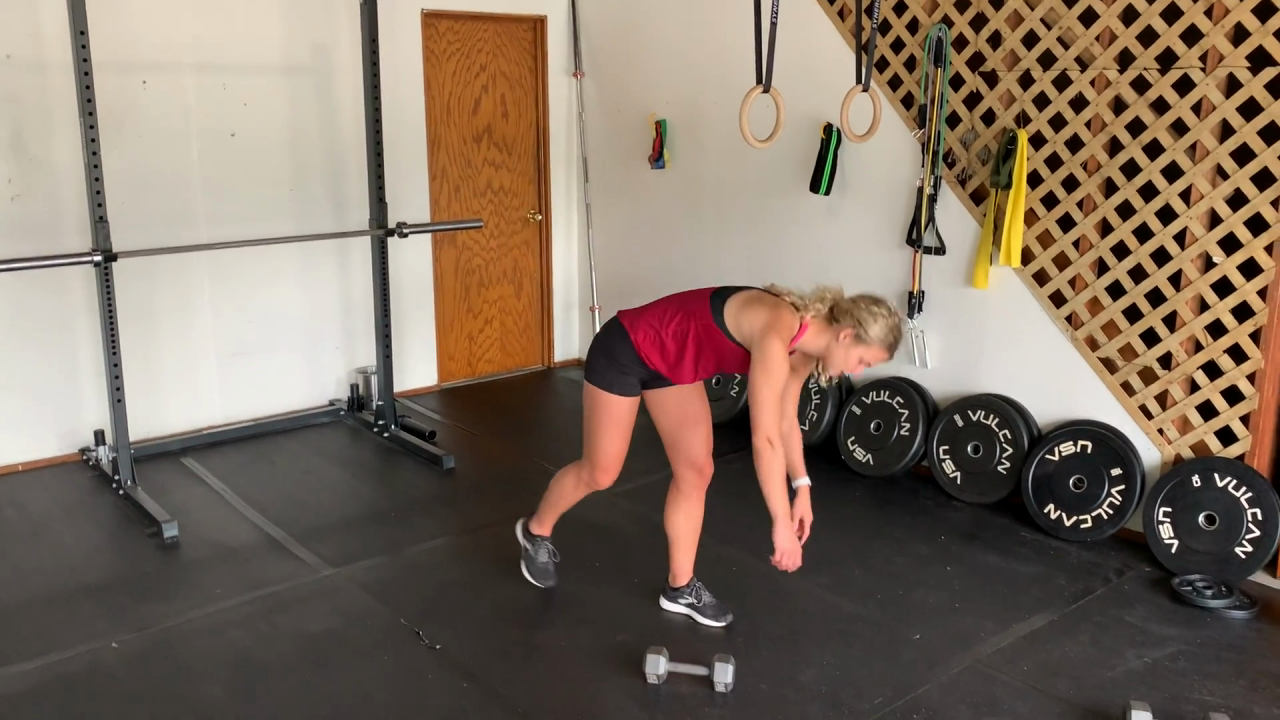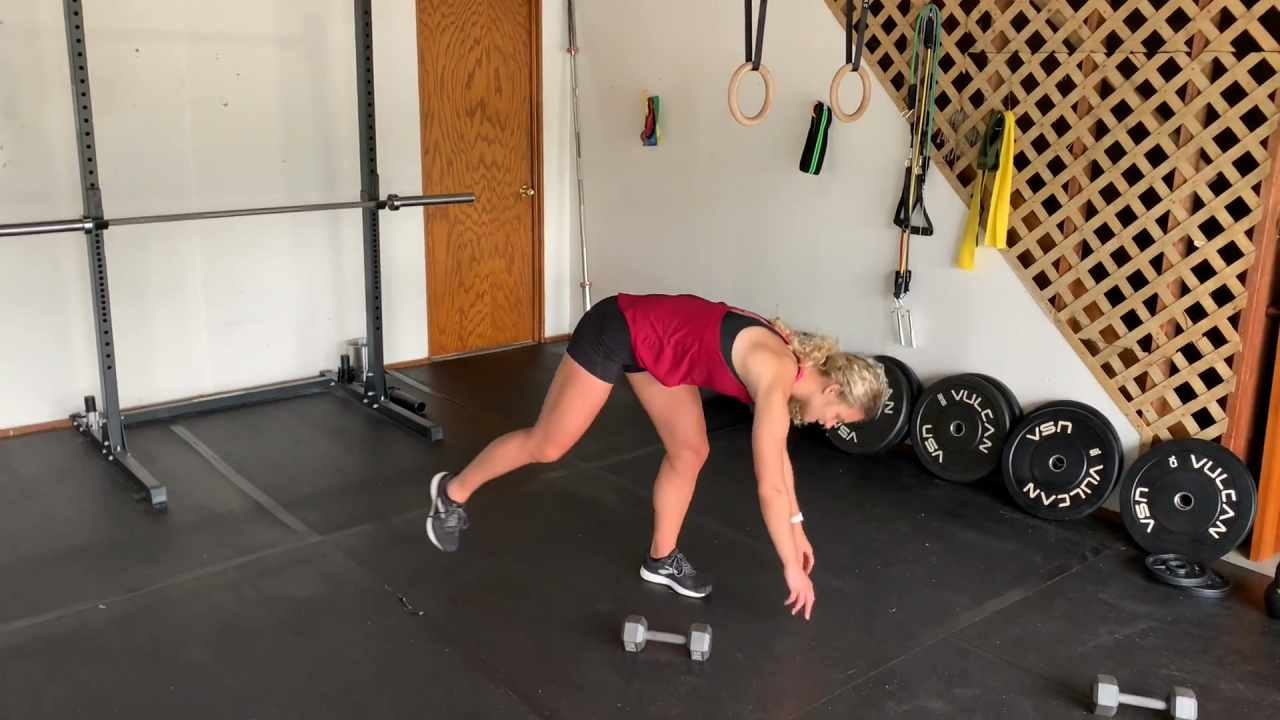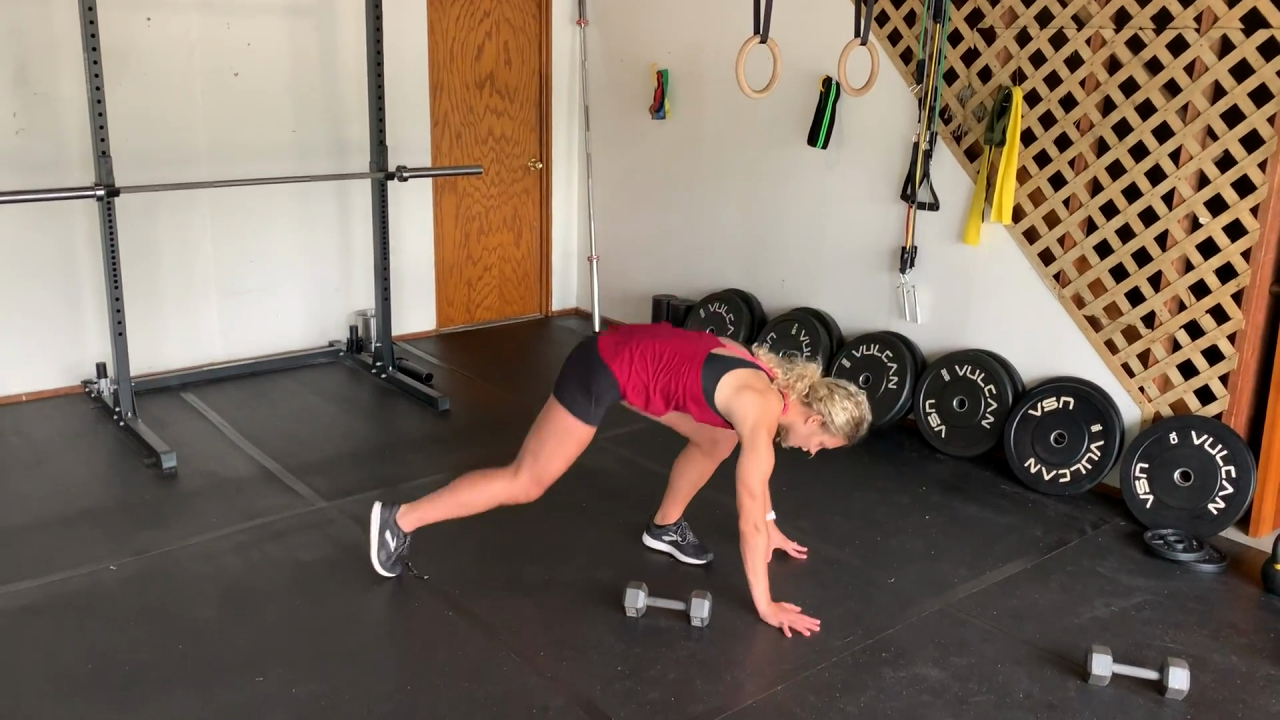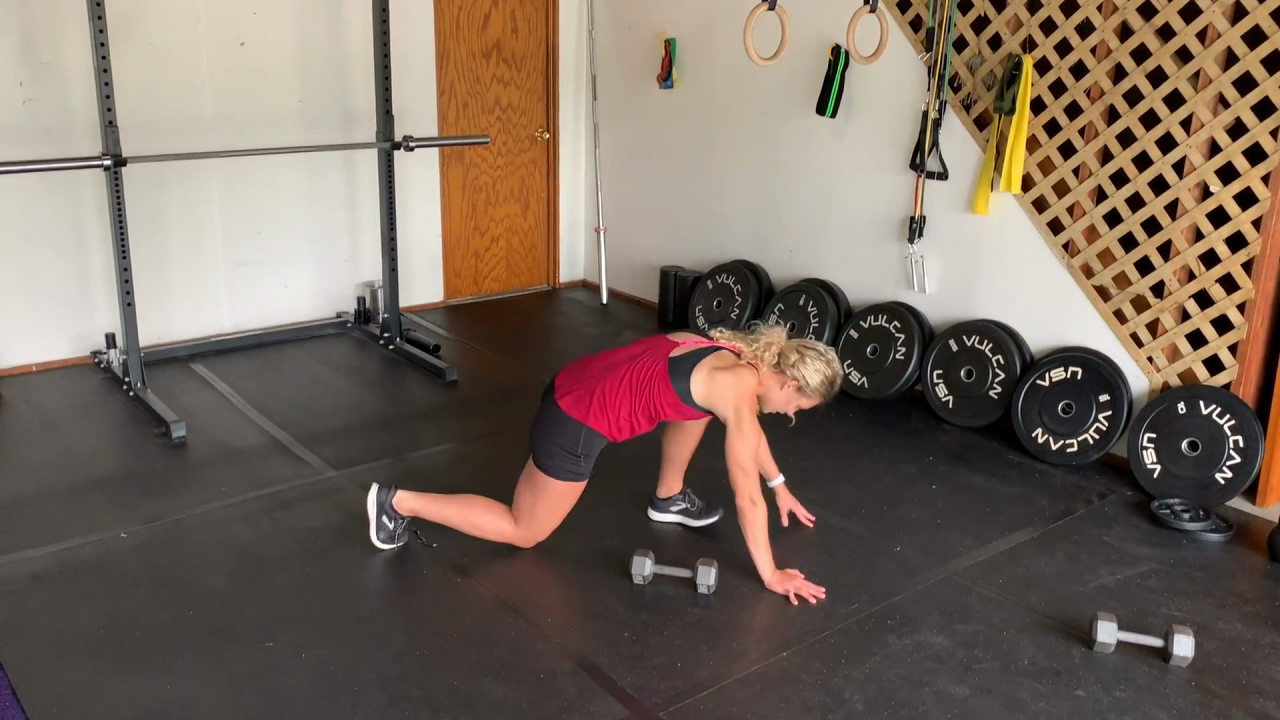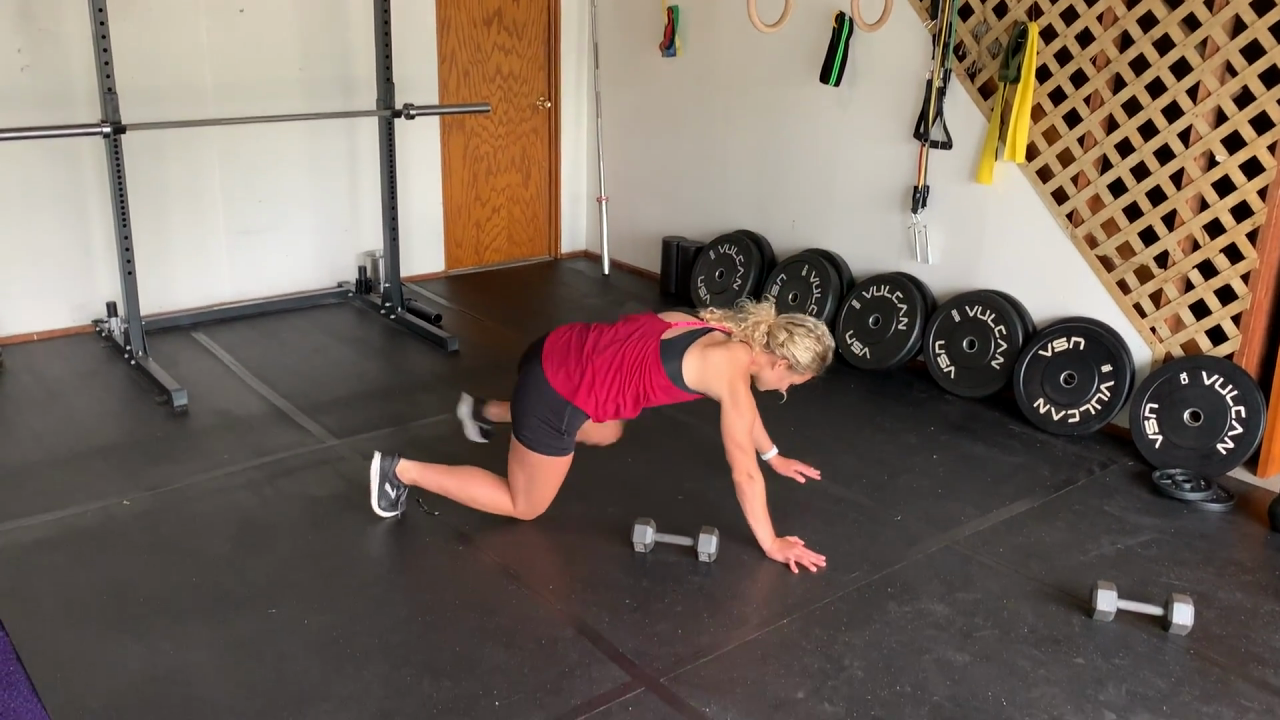
dt=0.4s
person 1, frame 1
left shoulder: (803, 341)
right shoulder: (778, 331)
left elbow: (785, 418)
right elbow: (764, 439)
left wrist: (801, 488)
right wrist: (780, 527)
left hip: (673, 364)
right hip: (625, 351)
left knee: (696, 468)
right knee: (599, 473)
left ankle: (680, 587)
right ankle: (536, 530)
person 1, frame 2
left shoulder: (793, 367)
right shoulder: (778, 377)
left elbow: (778, 457)
right elbow: (769, 487)
left wrist: (796, 526)
right wrist: (793, 568)
left hip: (648, 342)
right hip: (616, 333)
left knee: (691, 450)
right knee: (547, 445)
left ankle: (661, 559)
right ankle: (454, 492)
person 1, frame 3
left shoulder: (778, 386)
right shoulder: (763, 409)
left elbow: (754, 468)
right elbow: (749, 520)
left wrist: (769, 528)
right wrist: (765, 605)
left hip: (626, 356)
right hip: (603, 372)
left knee: (718, 441)
right knee: (524, 484)
left ankle: (664, 527)
right ankle: (400, 519)
person 1, frame 4
left shoulder: (739, 354)
right shoulder: (739, 388)
left elbow: (746, 429)
right elbow: (746, 497)
left wrist: (780, 486)
right wrist: (771, 575)
left hip: (576, 385)
right hip: (573, 427)
right knee: (523, 531)
left ankle: (668, 498)
right ankle: (397, 502)
person 1, frame 5
left shoulder: (725, 329)
right shoulder: (730, 367)
left elbow: (740, 408)
right elbow: (744, 472)
left wrist: (775, 456)
right wrist: (771, 543)
left hip: (557, 351)
right hip: (553, 395)
left knee: (607, 433)
right knee: (524, 506)
left ankle: (486, 412)
right ankle: (401, 470)
